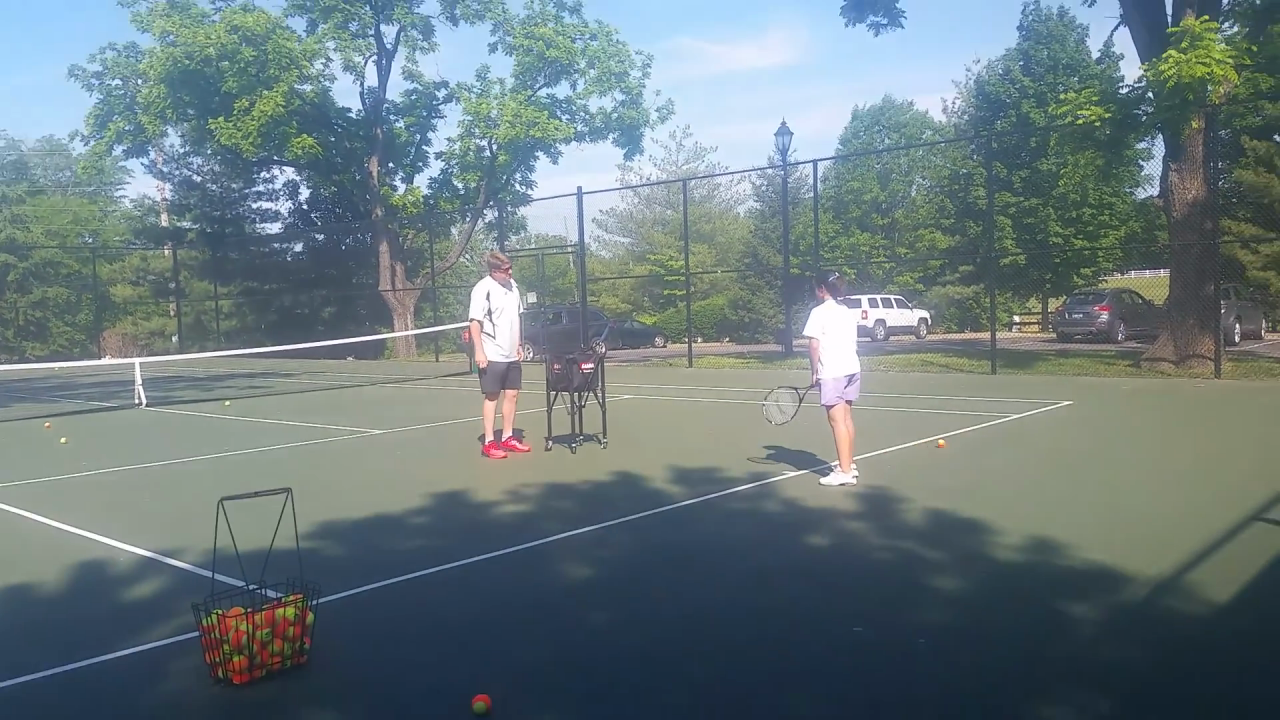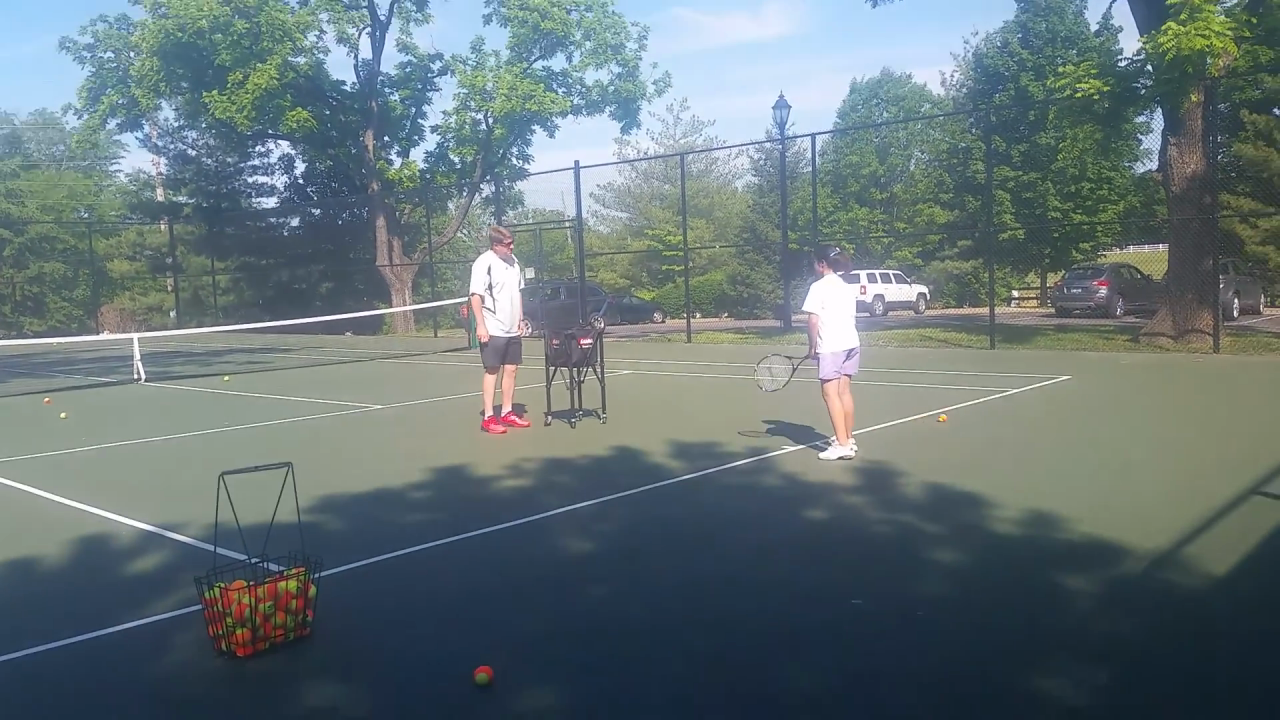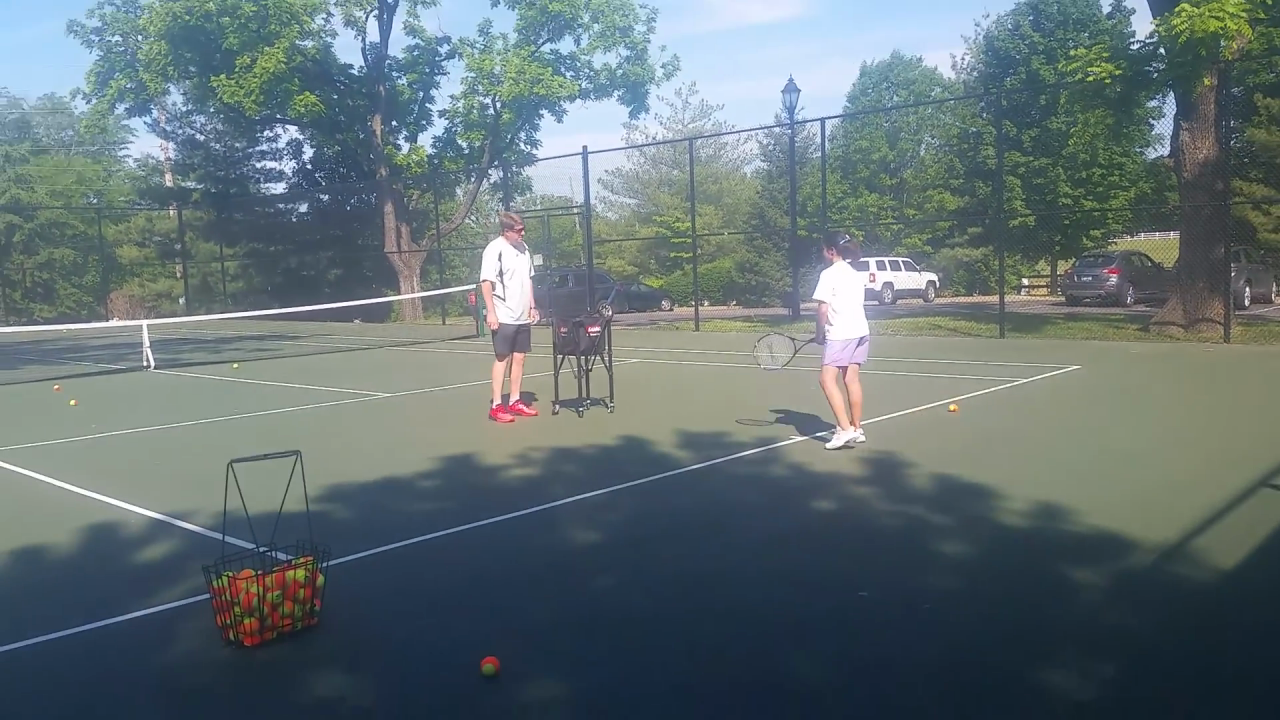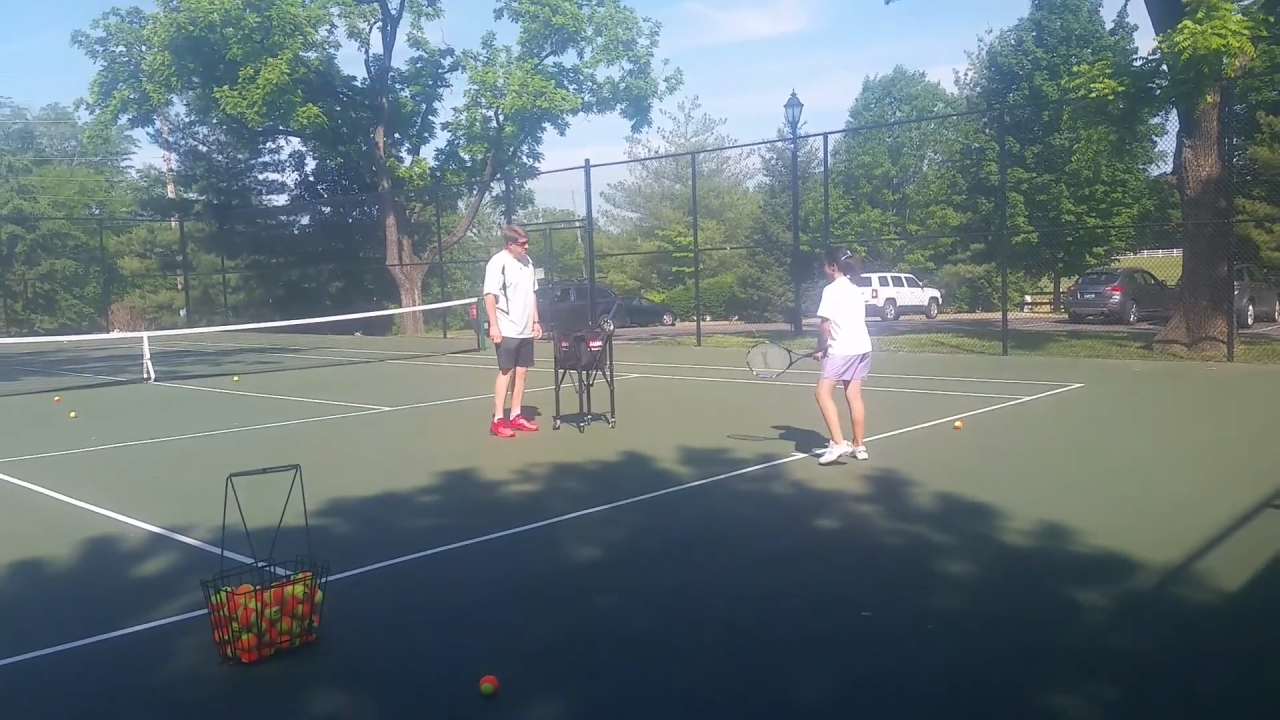
dt=0.1s
person 1, frame 1
left shoulder: (819, 312)
right shoulder: (848, 311)
left elbow: (814, 346)
right elbow: (852, 343)
left wrist: (814, 371)
left hip: (832, 372)
right hip: (851, 368)
left knee: (837, 421)
right knee: (846, 418)
left ankle: (845, 471)
right ankle: (849, 465)
person 1, frame 2
left shoulder: (818, 287)
right shoulder: (848, 286)
left elbow: (813, 321)
right elbow: (850, 316)
left wrist: (812, 346)
left hip: (831, 346)
right hip: (851, 343)
left knee: (830, 395)
right knee: (843, 391)
left ankle: (842, 443)
right ankle: (848, 440)
person 1, frame 3
left shoulder: (829, 274)
right shoulder: (855, 273)
left elbow: (823, 309)
left wrist: (819, 333)
left hip: (840, 334)
right hip: (860, 331)
left knee: (827, 380)
right knee: (852, 380)
left ankle: (846, 429)
right ankle: (856, 429)
person 1, frame 4
left shoulder: (832, 289)
right shoulder: (856, 289)
left elbow: (825, 325)
left wrist: (820, 349)
right wrist: (826, 348)
left hip: (842, 350)
right hip: (862, 347)
left knee: (822, 392)
right knee: (853, 396)
left ankle: (838, 442)
right ankle: (859, 446)
person 2, frame 1
left shoulder: (512, 285)
right shoulder: (483, 289)
right elbow: (474, 321)
left wrist: (519, 344)
right wrist: (479, 351)
left hip: (511, 354)
right hip: (492, 355)
left knee: (512, 394)
right knee: (492, 396)
left ankle: (507, 437)
right ankle: (489, 442)
person 2, frame 2
left shoulder: (513, 261)
right shoulder: (484, 263)
right elbow: (475, 295)
left wrist: (520, 318)
right wrist: (480, 325)
left hip: (512, 328)
right hip: (493, 329)
left knee: (511, 369)
right knee: (493, 371)
left ankle: (507, 413)
right ankle: (488, 417)
person 2, frame 3
left shoulder: (523, 248)
right shoulder: (495, 249)
right elbow: (486, 282)
left wrist: (532, 306)
right wrist: (491, 312)
left hip: (522, 316)
right hip: (503, 316)
left knee: (519, 357)
right knee: (502, 358)
left ankle: (515, 401)
right ankle: (497, 406)
person 2, frame 4
left shoulder: (527, 261)
right shoulder: (498, 262)
right elbow: (489, 295)
left wrist: (536, 321)
right wrist: (494, 325)
left hip: (525, 329)
right hip: (507, 329)
left knee: (521, 371)
right knee: (506, 372)
left ankle: (515, 416)
right ankle: (498, 420)
